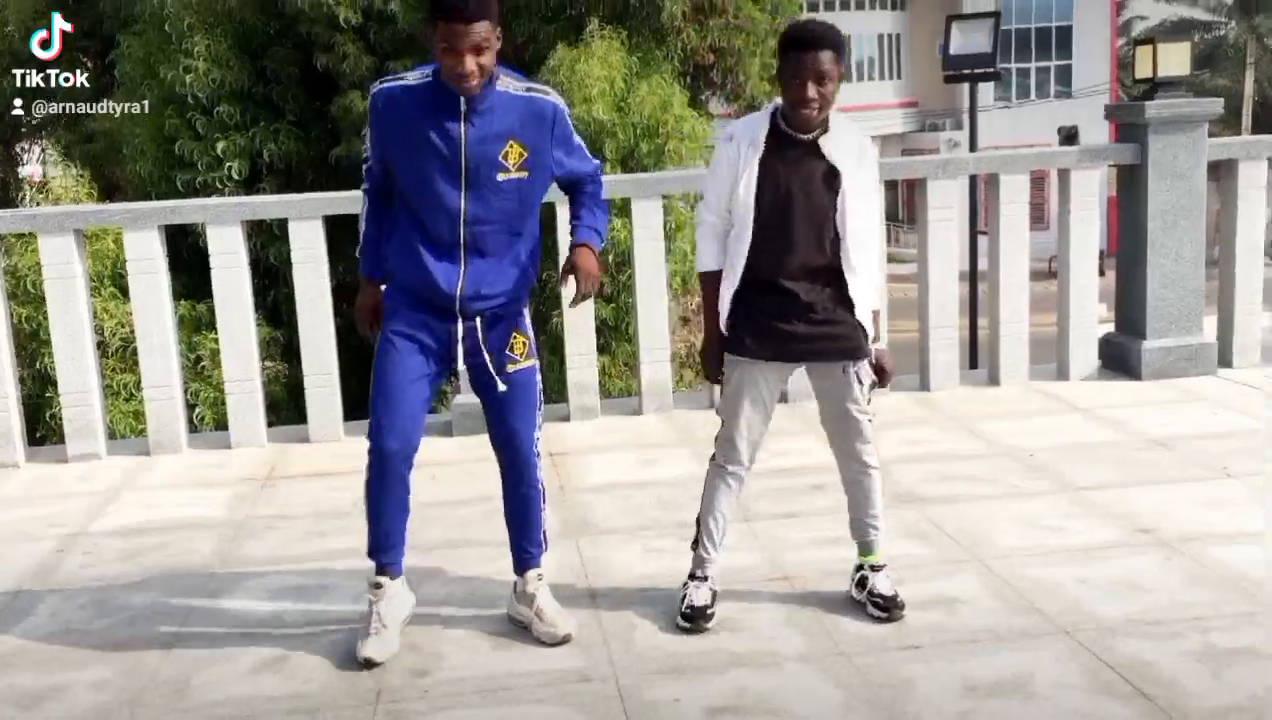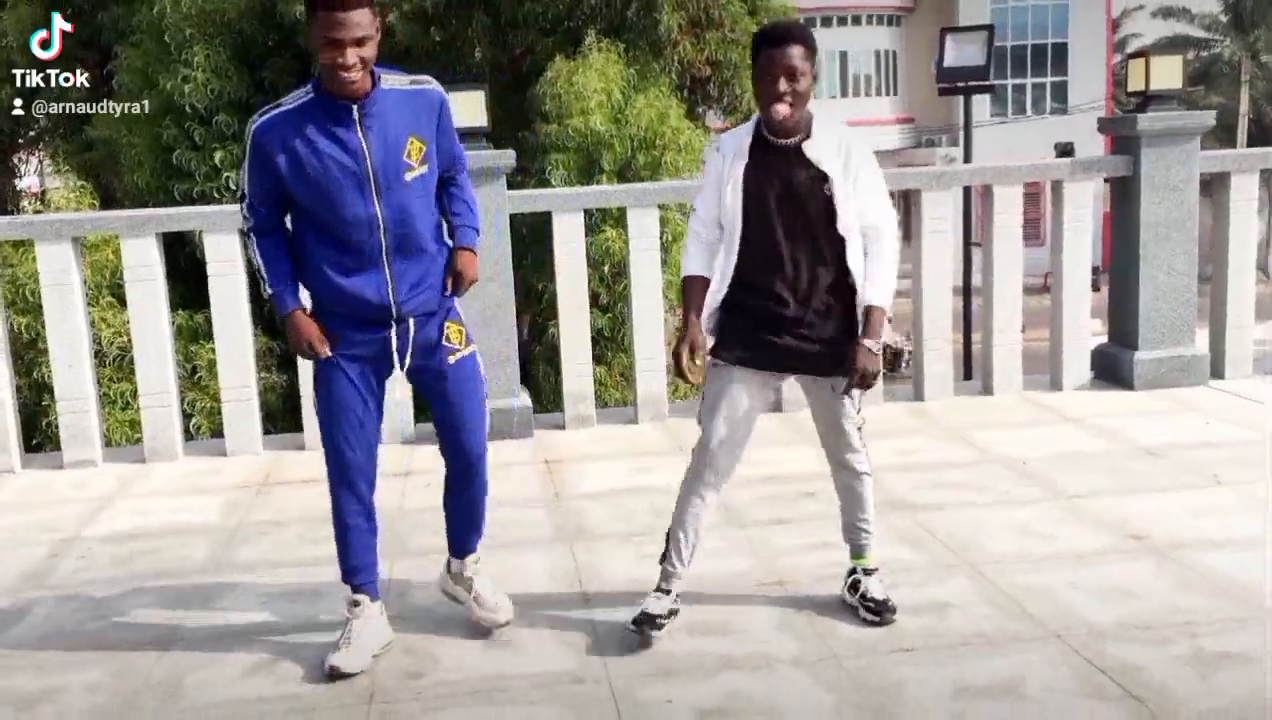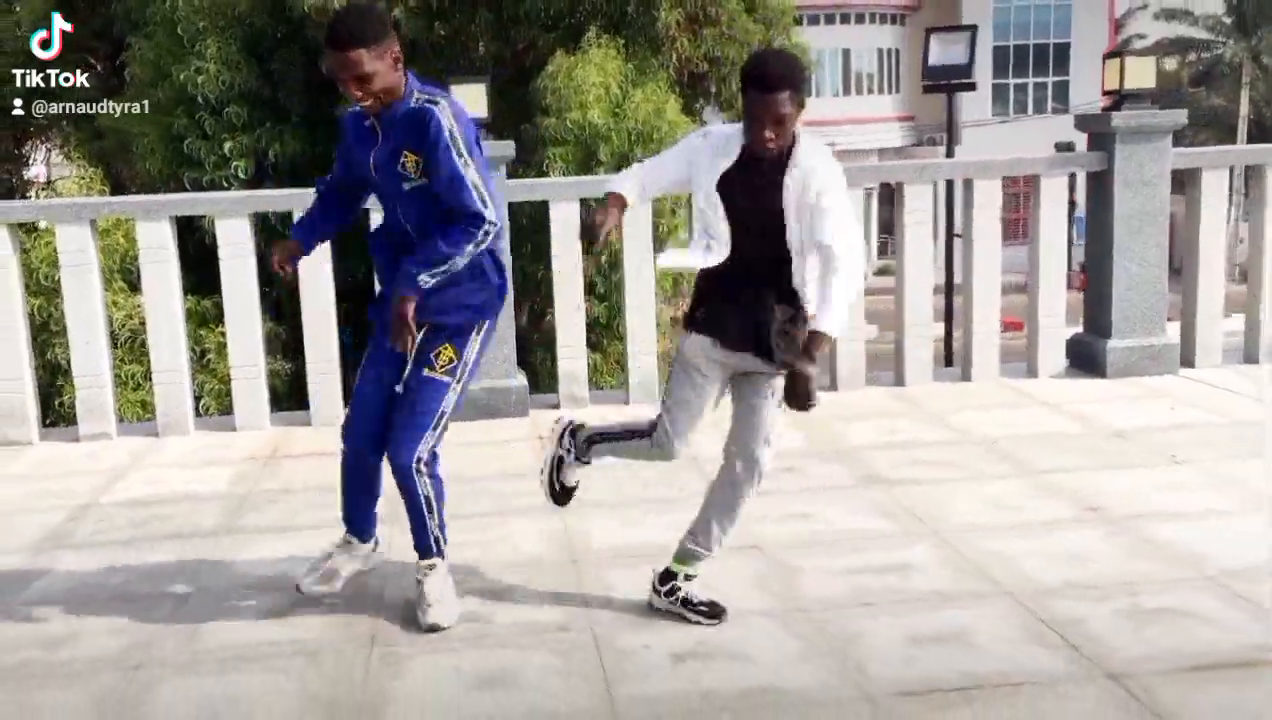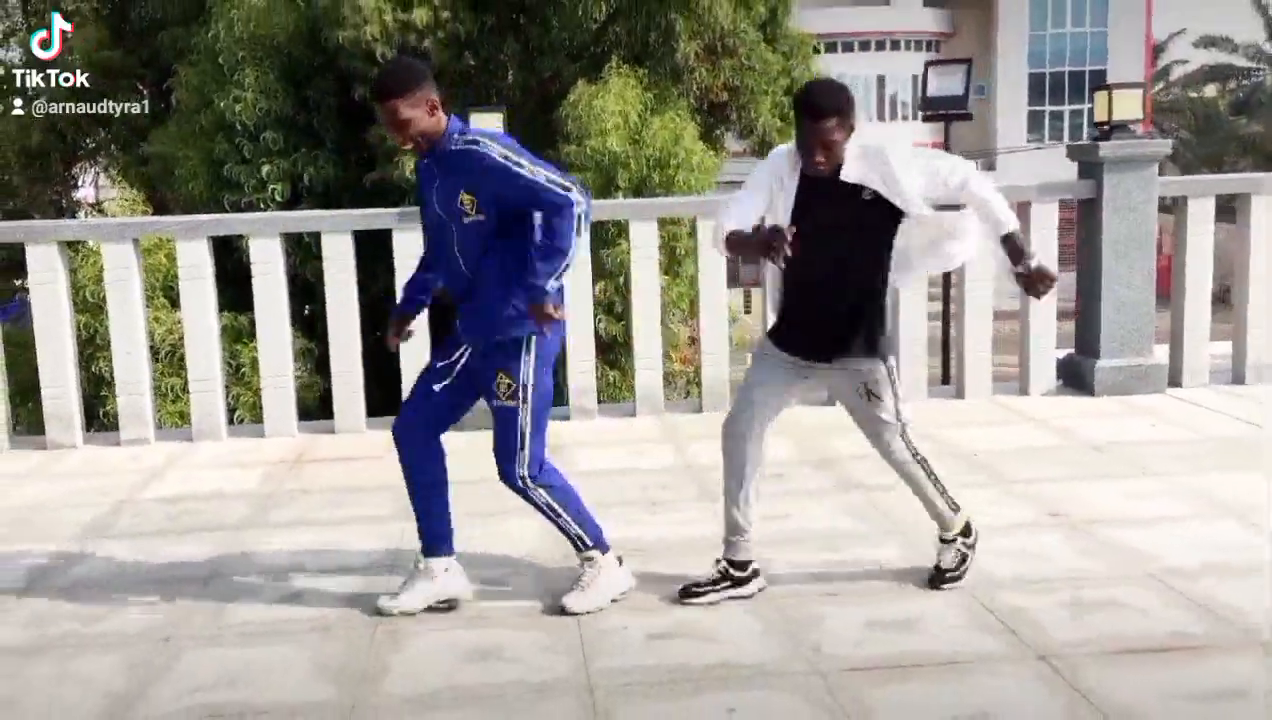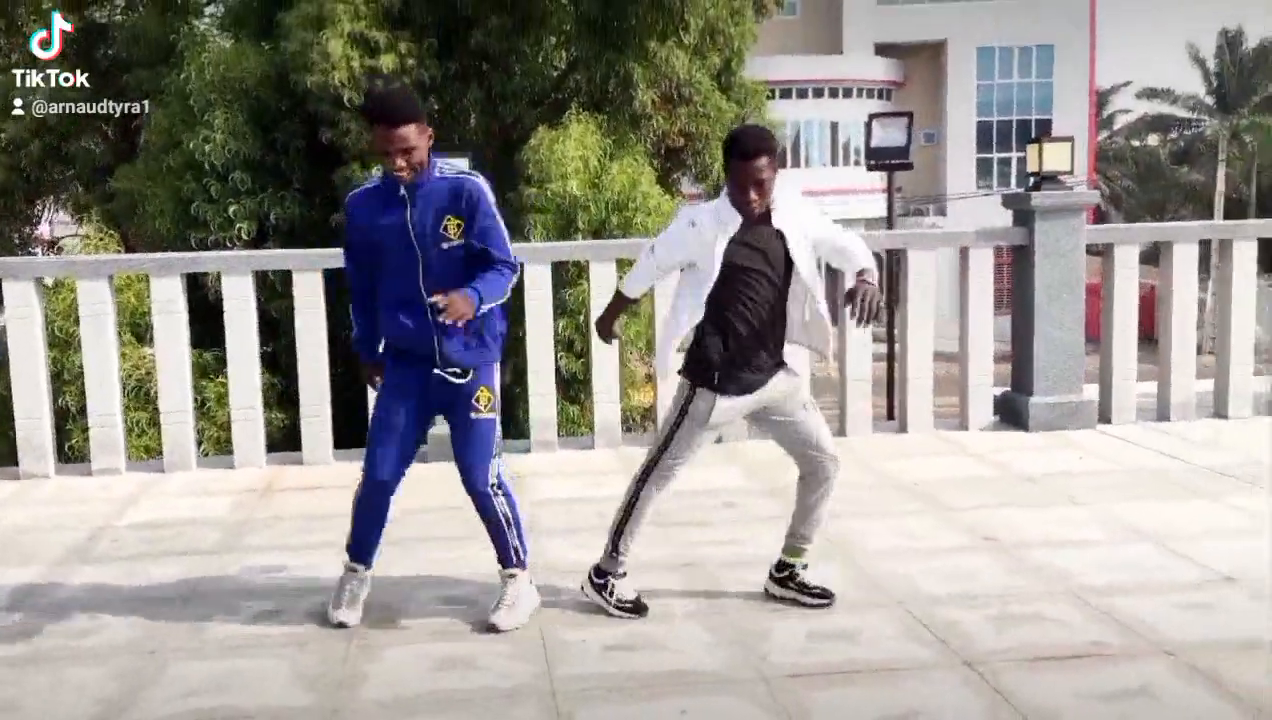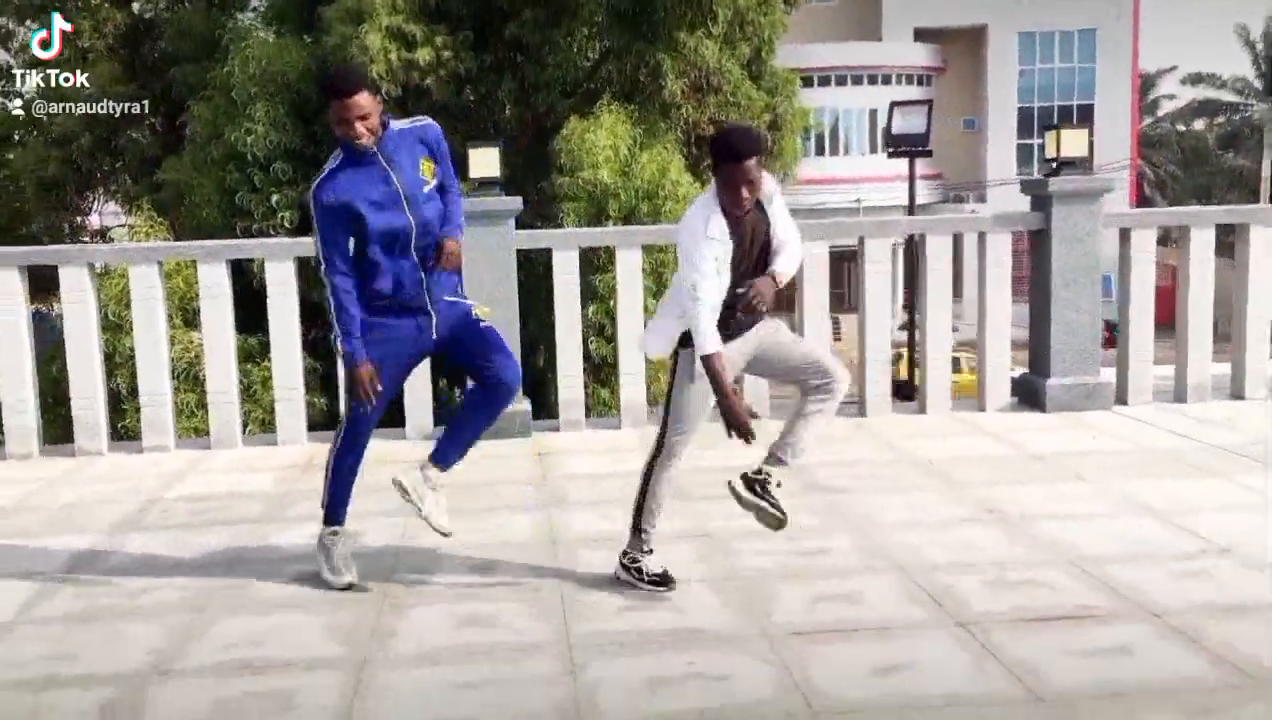
dt=0.7s
person 1, frame 1
left shoulder: (540, 109)
right shoulder: (391, 102)
left elbow: (586, 179)
left wrist: (587, 239)
right wrist: (371, 277)
left hip: (501, 312)
right hip: (414, 311)
left knee: (520, 451)
right knee: (390, 446)
left ankle: (528, 587)
right ankle: (389, 588)
person 1, frame 2
left shoulder: (424, 100)
right shoulder: (275, 132)
left elbow: (454, 177)
right elbow: (260, 225)
left wrist: (466, 242)
right wrist: (289, 306)
left hip: (429, 309)
right hip: (345, 327)
left knee: (467, 444)
right knee: (350, 470)
left ankle: (465, 566)
right ankle: (367, 610)
person 1, frame 3
left shoulder: (436, 117)
right shoulder: (356, 127)
left elbow: (483, 220)
right elbow: (342, 197)
left wrist: (418, 288)
right wrist: (300, 238)
left hip: (462, 308)
right hip: (397, 304)
left knee: (410, 450)
right knee: (361, 434)
left ankle: (433, 568)
right ankle: (359, 540)
person 1, frame 4
left shoulder: (483, 154)
right shoulder: (428, 168)
left elbow: (570, 200)
left wrist: (543, 285)
right wrist: (407, 306)
left hip: (518, 332)
right hip: (472, 330)
left knee: (520, 469)
right knee: (413, 430)
left ankle: (606, 564)
right ankle: (439, 568)
person 1, frame 5
left shoulder: (466, 191)
right shoulder: (362, 204)
left elbow: (503, 267)
left wrist: (471, 297)
right wrist: (366, 351)
left hip: (470, 357)
right hip: (406, 360)
left knee: (482, 478)
right knee: (380, 474)
left ankle: (518, 580)
right ankle: (356, 572)
person 1, frame 6
left shoulder: (423, 134)
right shoulder: (330, 188)
right elbow: (335, 275)
left wrist: (451, 234)
right wrist: (352, 356)
left hip: (446, 302)
right hip: (387, 320)
left knee: (505, 376)
right knee: (356, 427)
left ankle: (430, 474)
right ankle: (333, 535)
person 2, frame 1
left shoulder: (857, 149)
right shoulder: (741, 141)
left elbow: (866, 248)
right elbow: (713, 235)
left wrist: (875, 338)
right wrist: (712, 328)
left hip: (837, 325)
right hip: (756, 327)
left knee: (857, 449)
right knee: (733, 452)
left ankle: (870, 565)
right ankle: (702, 574)
person 2, frame 2
left shoulder: (848, 153)
right shoulder: (733, 151)
left elbow: (881, 244)
right elbow: (703, 239)
left wrist: (869, 338)
right wrist: (692, 323)
left hip: (829, 334)
right hip: (744, 335)
left knee: (849, 457)
right knee: (712, 457)
left ankle: (862, 570)
right ankle: (668, 585)
person 2, frame 3
left shoulder: (818, 171)
right shoulder: (712, 146)
left elbow: (842, 269)
right elbow: (641, 178)
left wrist: (808, 361)
right wrist: (609, 211)
left hip: (780, 339)
right hip: (715, 322)
left knee: (748, 461)
right knee: (666, 440)
left ankle: (677, 578)
right ankle: (576, 441)
person 2, frame 4
left shoulder: (886, 164)
right shoulder: (779, 169)
left elbow: (972, 186)
right elbow: (730, 233)
left wrist: (1021, 259)
right wrist: (756, 241)
left hip: (859, 343)
right hip: (795, 335)
left knee: (894, 448)
right knee: (740, 434)
left ankle: (956, 531)
right ankle: (737, 566)
person 2, frame 5
left shoulder: (794, 211)
right shoulder: (699, 223)
left elbow: (845, 245)
right elbow: (649, 267)
left wrist: (867, 277)
right wrist: (610, 315)
left hip: (774, 372)
right hip: (715, 376)
left knee: (823, 462)
right knee: (660, 468)
left ankle: (788, 569)
right ankle: (609, 572)
person 2, frame 6
left shoulder: (767, 194)
right shoulder: (701, 227)
left elbow: (789, 246)
right elbow: (699, 318)
left wrist: (772, 279)
right wrist: (727, 397)
left hip: (754, 325)
right hip: (705, 338)
left knee: (832, 378)
right knee: (673, 443)
left ankle: (764, 477)
right ankle: (637, 551)
